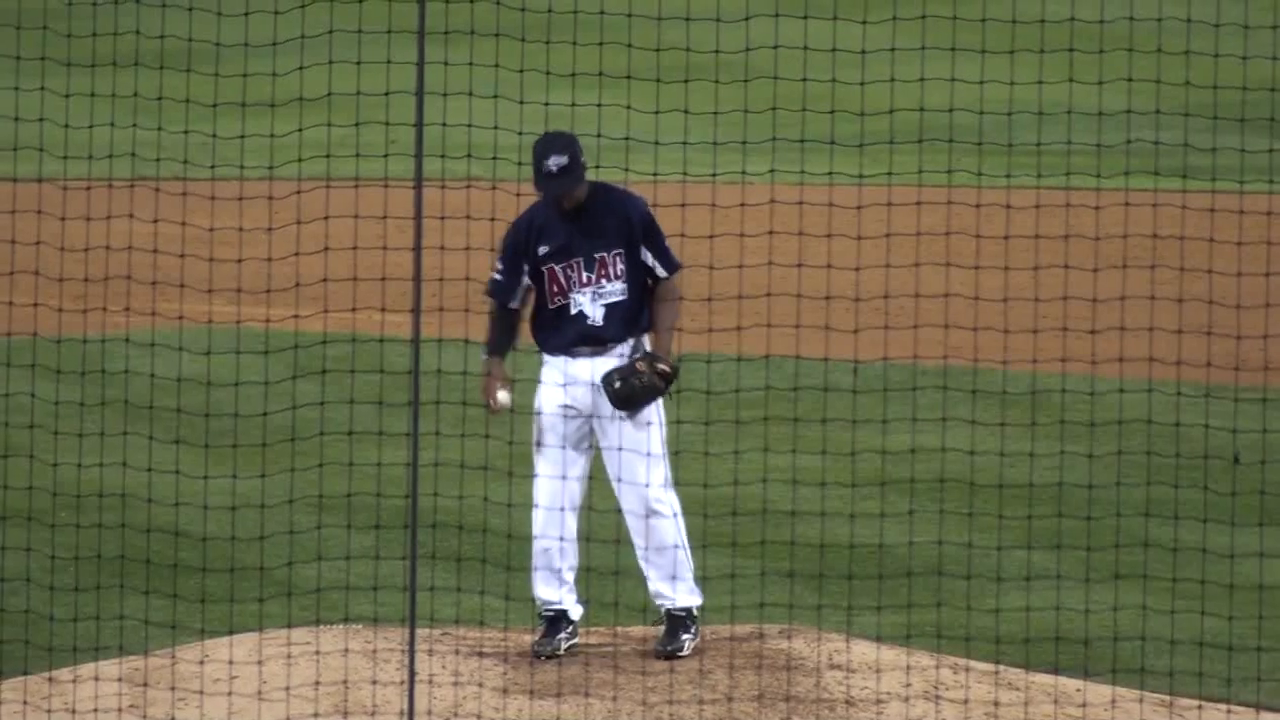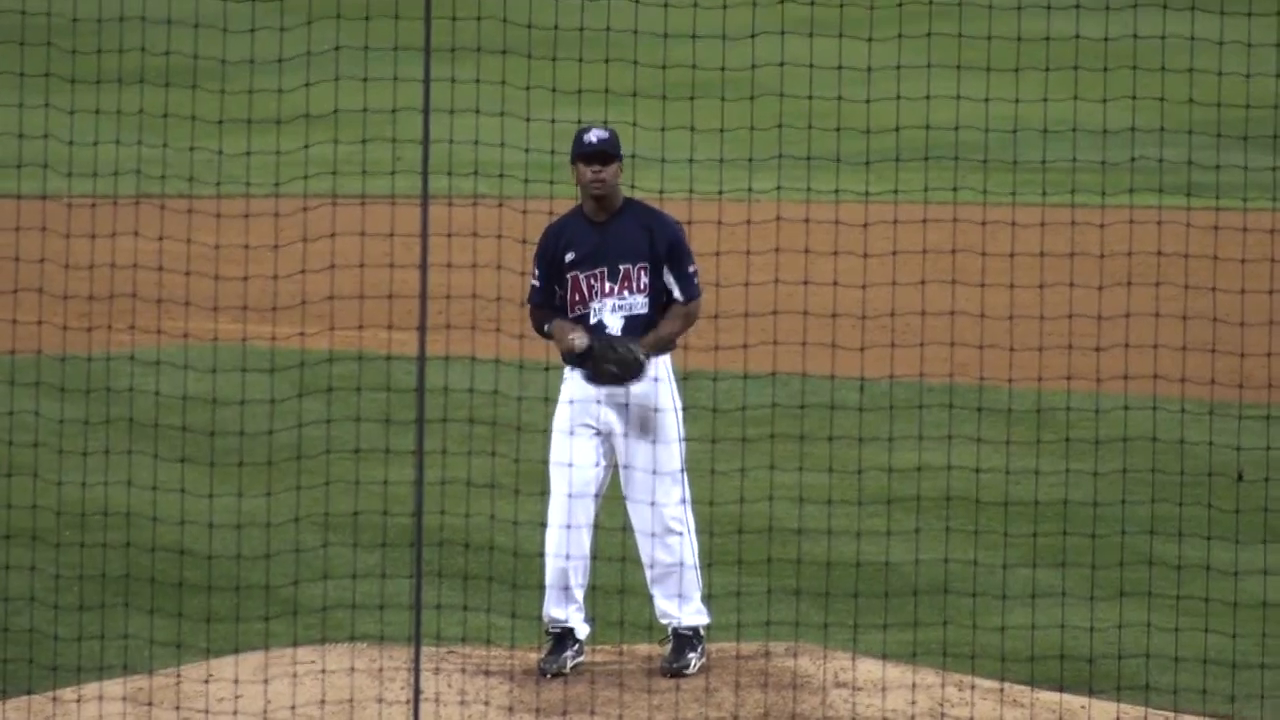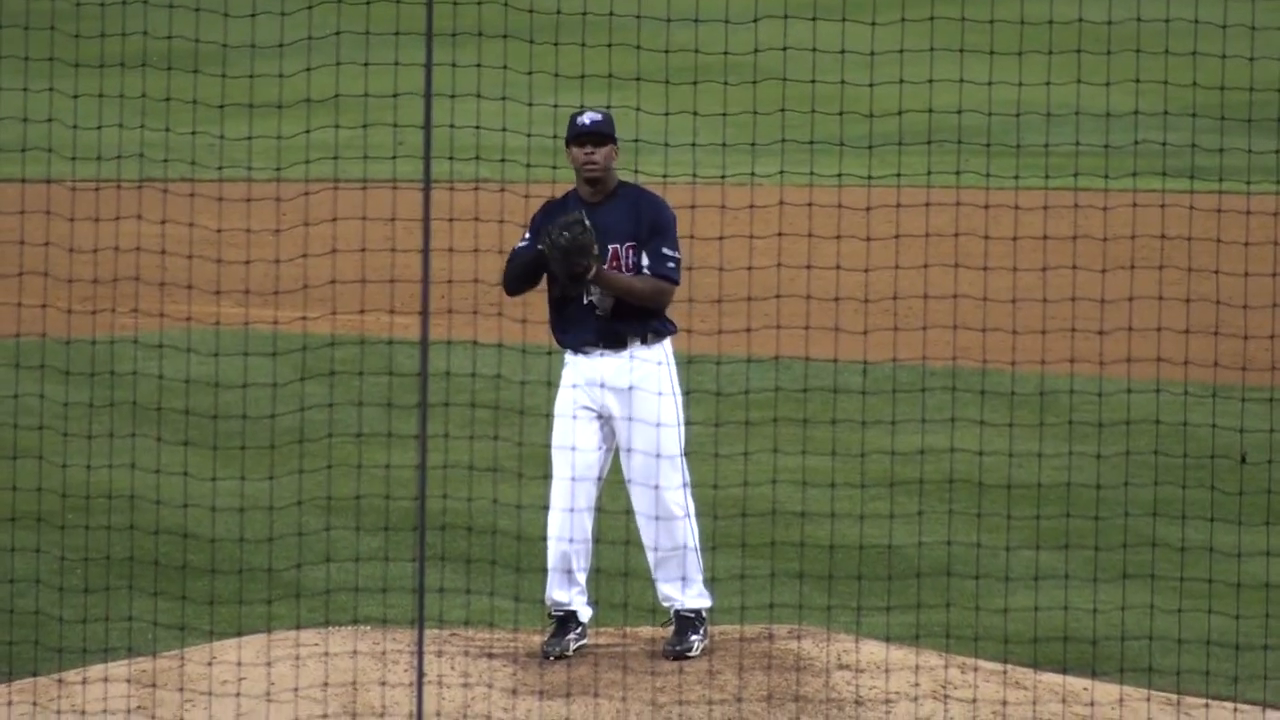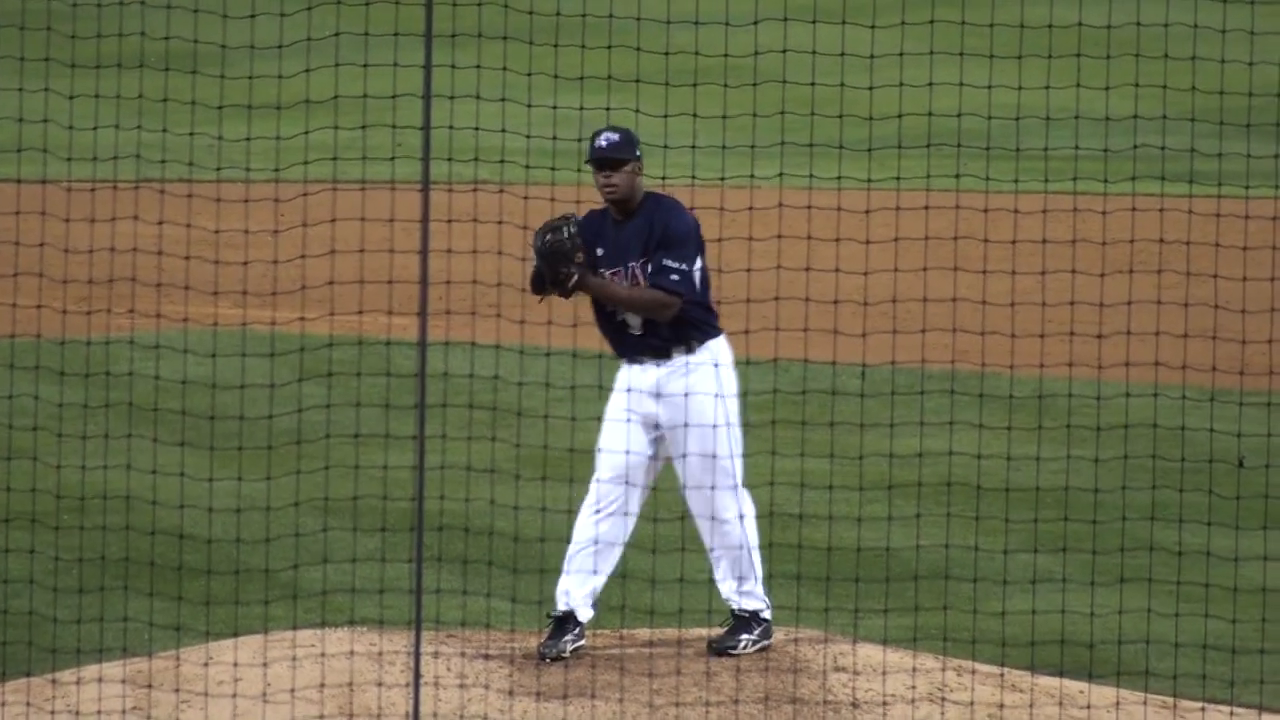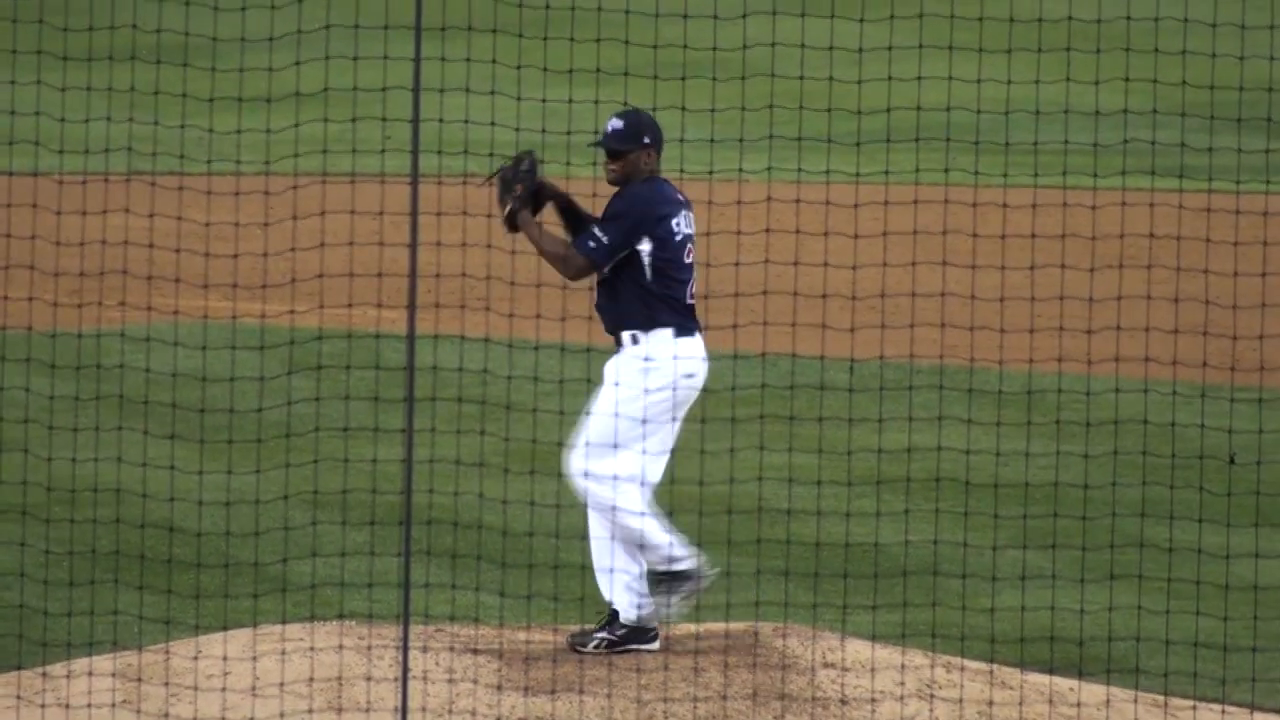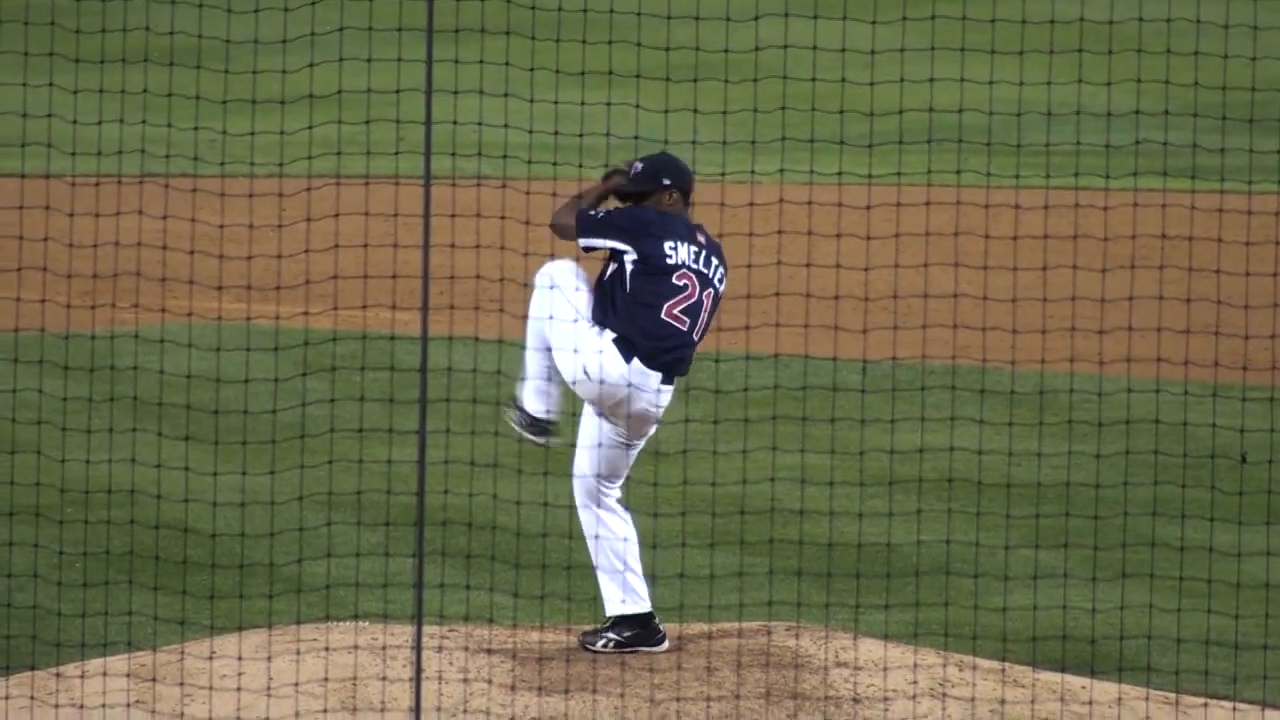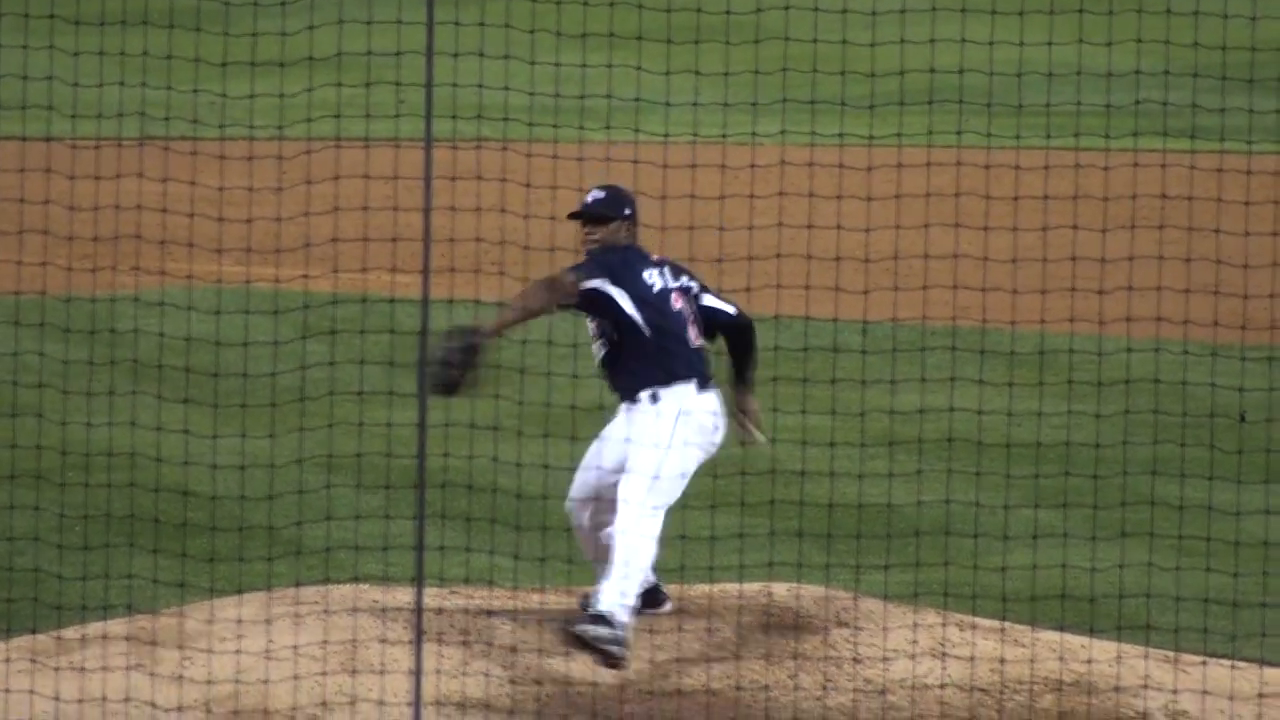
dt=0.5s
person 1, frame 1
left shoulder: (627, 211)
right shoulder: (526, 231)
left elbow: (666, 281)
right elbow: (506, 305)
left wrist: (661, 350)
right wrist: (495, 362)
left hip: (625, 364)
right hip: (561, 372)
left knee: (648, 491)
right knee: (553, 496)
left ankle: (681, 610)
right ankle: (560, 613)
person 1, frame 2
left shoulder: (659, 228)
right shoulder: (556, 237)
left elbow: (688, 305)
right elbow: (539, 312)
left wrist: (642, 345)
right wrist: (559, 330)
left hip: (646, 383)
right hip: (580, 386)
left knee: (663, 509)
right knee: (567, 511)
left ankle: (687, 629)
right ankle: (566, 631)
person 1, frame 3
left shoulder: (649, 209)
right shoulder: (552, 215)
left elbow: (662, 291)
right elbow: (512, 283)
left wrist: (599, 273)
right wrist: (546, 253)
left hip: (645, 363)
right hip: (581, 368)
left knee: (662, 490)
right knee: (569, 494)
left ankle: (690, 611)
right ankle: (569, 614)
person 1, frame 4
left shoulder: (673, 220)
right shoulder: (593, 227)
left elbow: (665, 304)
right elbow: (543, 285)
left wrist: (589, 283)
left hip: (698, 366)
right hip: (636, 373)
left knee: (718, 494)
right knee: (610, 489)
left ankle: (753, 614)
right ankle: (571, 615)
person 1, frame 5
left shoulder: (639, 200)
right shoulder: (663, 200)
left elbow: (577, 263)
right elbow: (596, 242)
left wrist: (528, 224)
right wrist: (558, 200)
left hip: (657, 357)
right hip: (645, 357)
left knee: (591, 468)
right knee: (617, 481)
left ankle: (674, 563)
right ankle: (631, 618)
person 1, frame 6
left shoulder: (646, 224)
right shoulder: (715, 259)
left elbow: (562, 221)
left wrist: (602, 189)
left hip: (606, 363)
right hip: (653, 394)
left knee: (556, 274)
right knee: (598, 495)
left ankle: (539, 411)
right ankle: (635, 620)
person 1, frame 7
left shoulder: (611, 265)
right shoulder: (675, 277)
left elbow: (560, 288)
right elbow: (740, 325)
left wrist: (489, 330)
right wrist: (743, 393)
left hip: (678, 414)
right hip: (643, 414)
left knee: (641, 510)
right knee: (585, 502)
left ankle: (611, 623)
right ankle: (639, 589)
